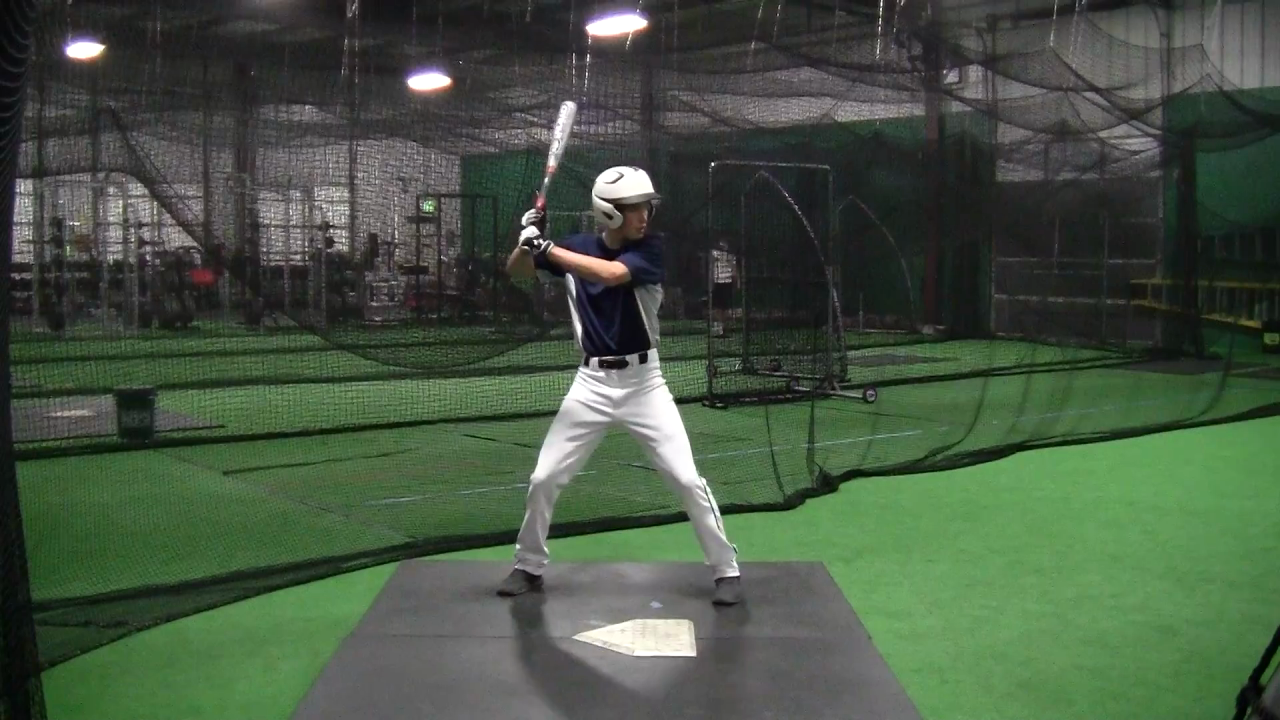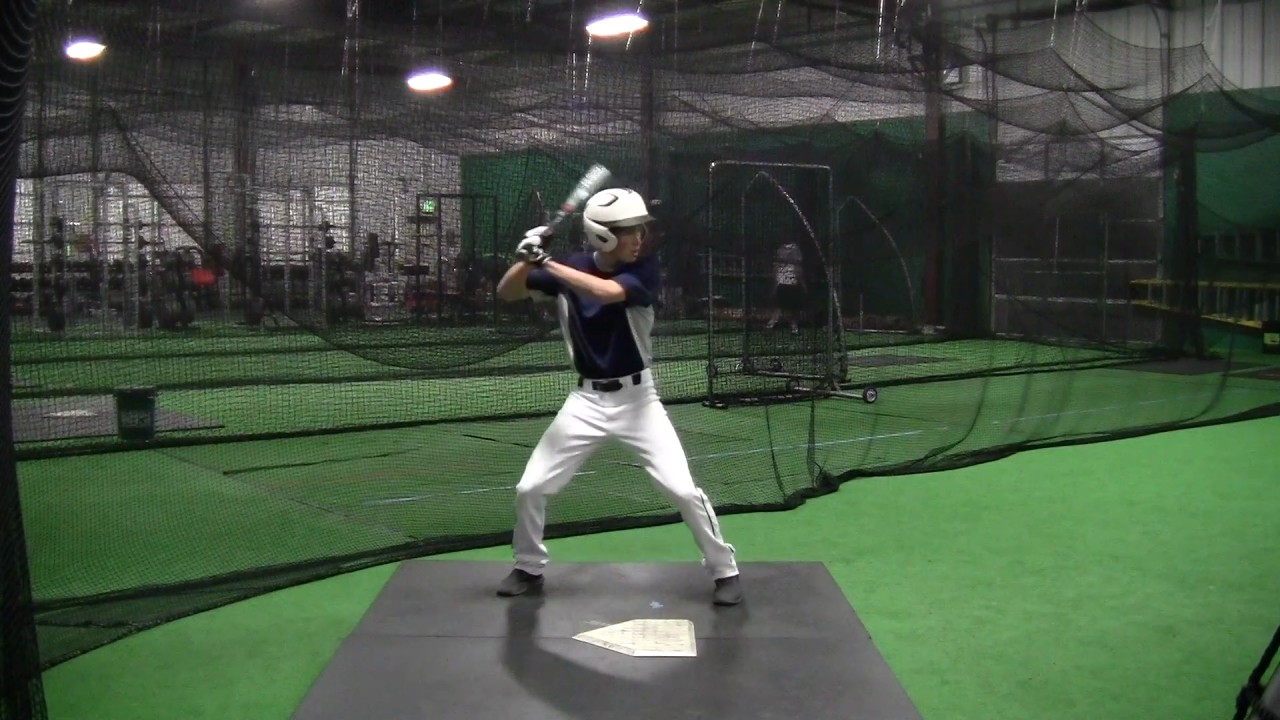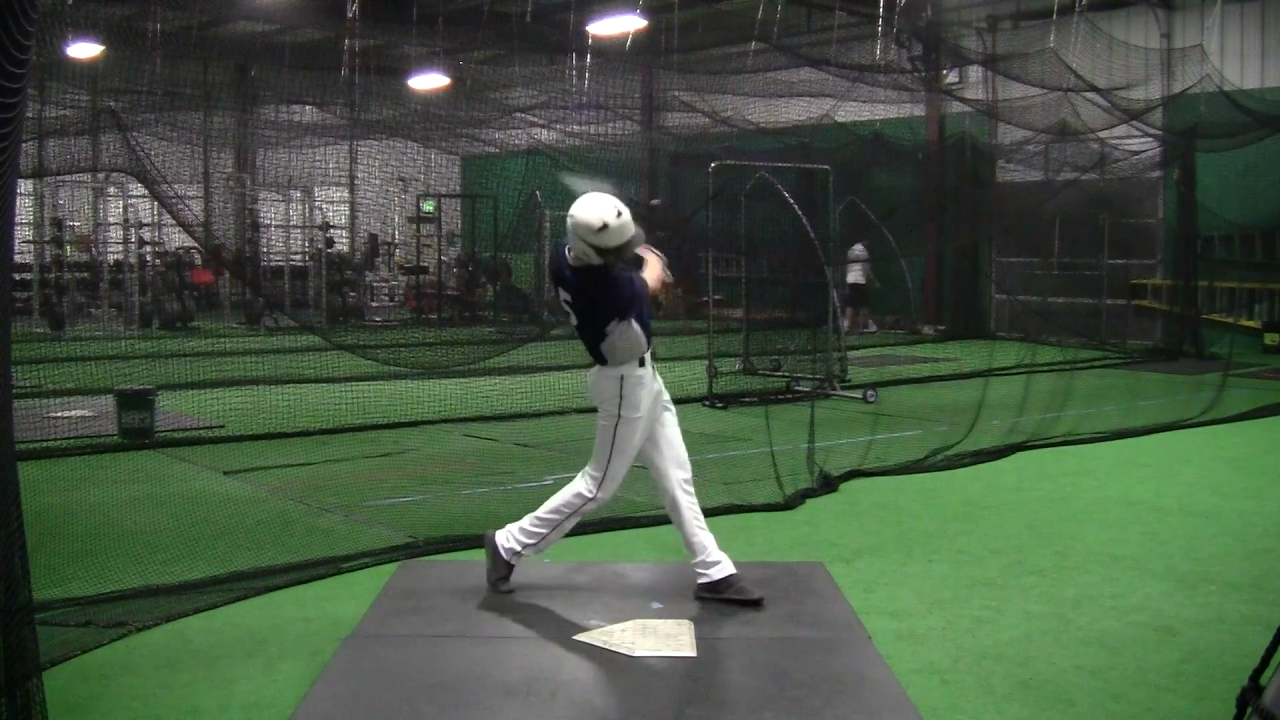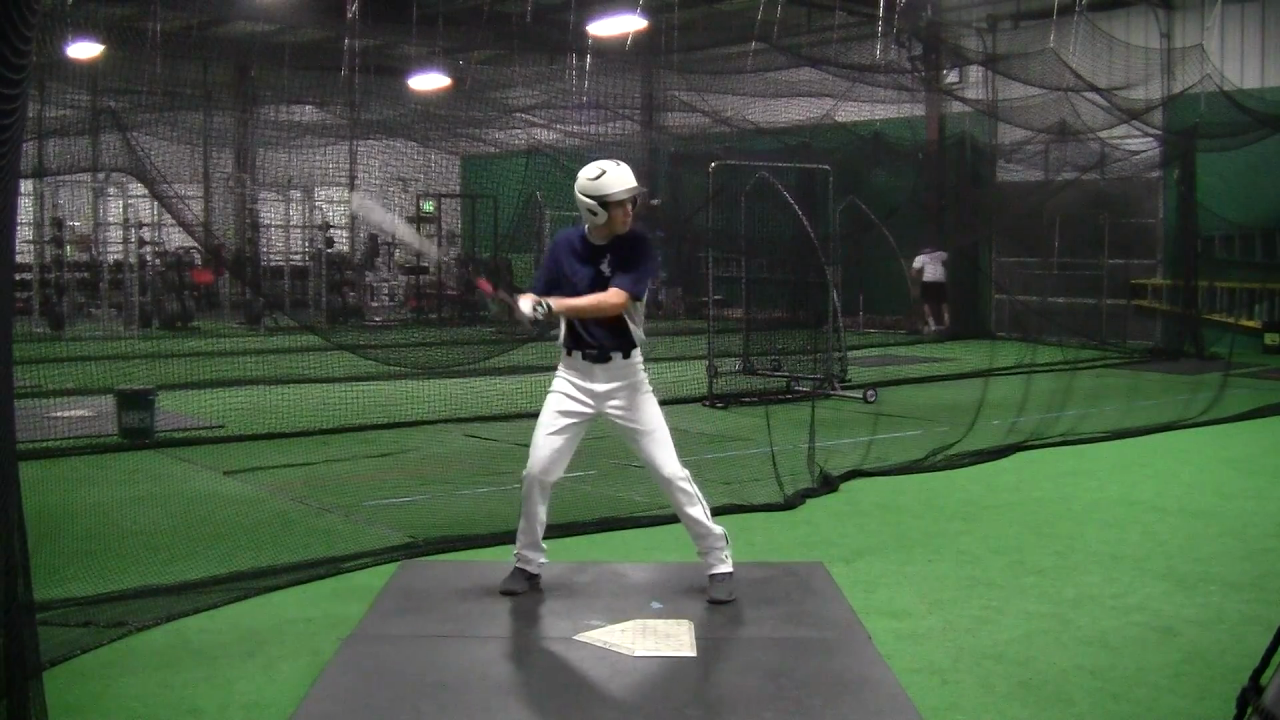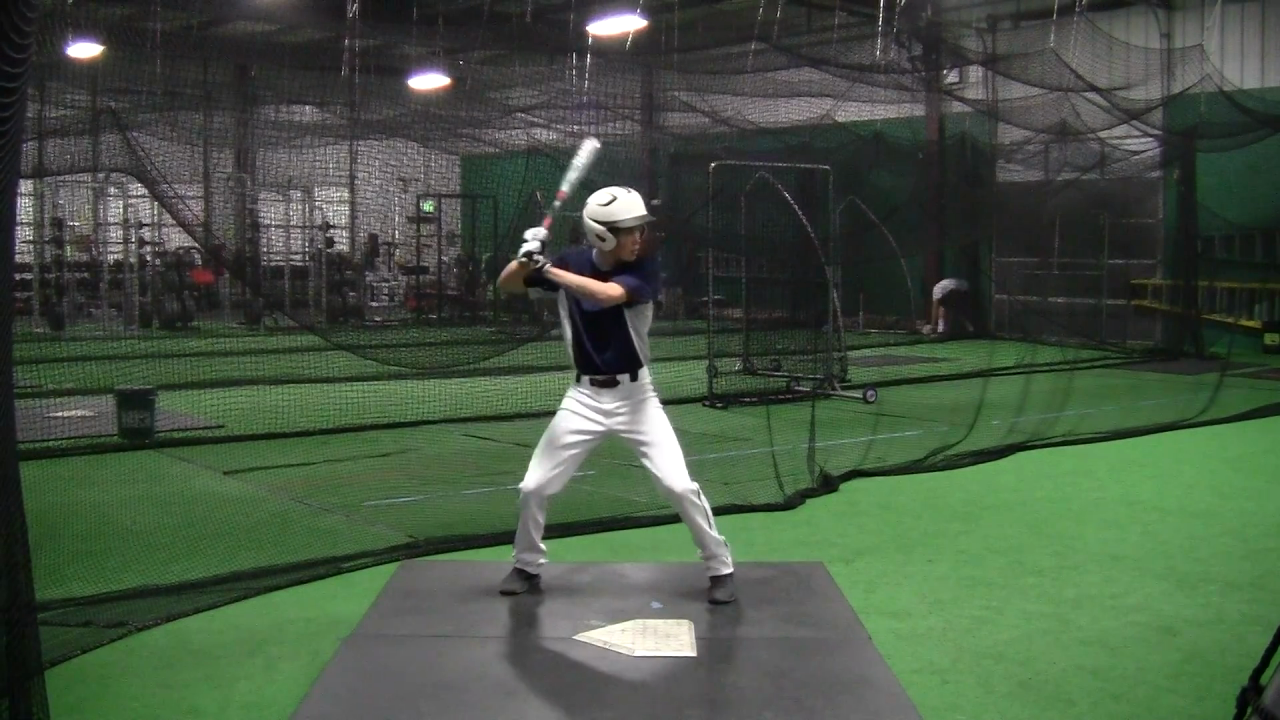
dt=1s
person 1, frame 1
left shoulder: (651, 249)
right shoulder: (578, 246)
left elbow: (610, 273)
right elbow: (515, 271)
left wrist: (545, 246)
right wrist: (527, 237)
left hip: (642, 381)
right hip: (591, 382)
left knee: (687, 480)
right knee: (544, 478)
left ankle: (726, 569)
right ankle: (529, 565)
person 1, frame 2
left shoulder: (644, 271)
right shoulder: (571, 266)
left elbow: (606, 292)
right elbow: (507, 293)
left wrist: (545, 263)
right wrist: (528, 259)
left hip: (636, 399)
right hip: (585, 400)
left knee: (683, 490)
right knee: (530, 487)
left ankle: (724, 570)
right ankle: (529, 566)
person 1, frame 3
left shoulder: (563, 256)
right shoulder: (606, 284)
right elbow: (655, 280)
right wrist: (653, 260)
left hip: (637, 376)
right hip: (625, 383)
left knee: (675, 474)
right knee: (597, 486)
left ankle: (713, 572)
right ankle: (508, 545)
person 1, frame 4
left shoulder: (639, 247)
right shoulder: (564, 243)
left elbow: (615, 301)
right elbow: (540, 295)
left wrist: (550, 305)
right wrist: (527, 304)
left hip: (624, 375)
right hip: (573, 373)
left knee: (670, 472)
right knee: (537, 472)
left ankle: (718, 560)
right ankle: (528, 563)
person 1, frame 5
left shoulder: (643, 269)
right shoulder: (570, 260)
left elbow: (605, 295)
right elbow: (506, 286)
left wrist: (545, 269)
right wrist: (526, 259)
left hip: (634, 394)
right hip: (583, 396)
left knee: (679, 485)
right knee: (534, 487)
left ankle: (720, 568)
right ankle: (527, 565)
